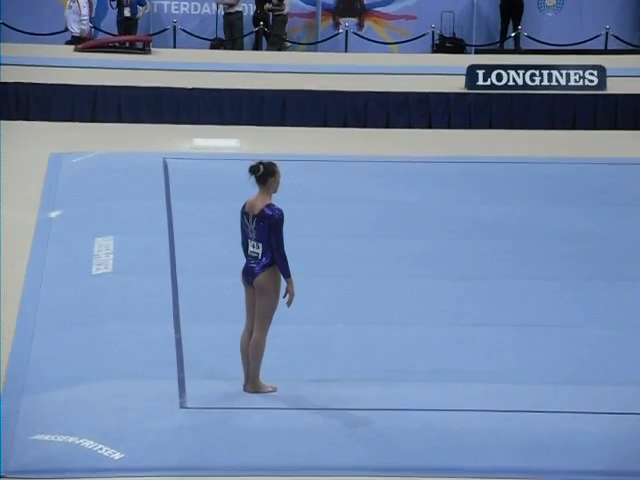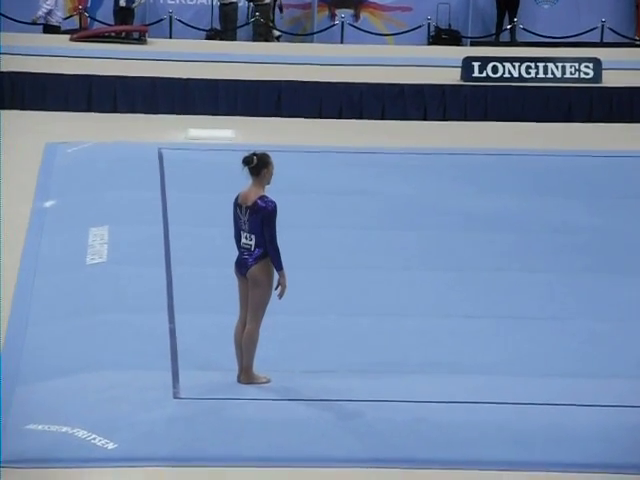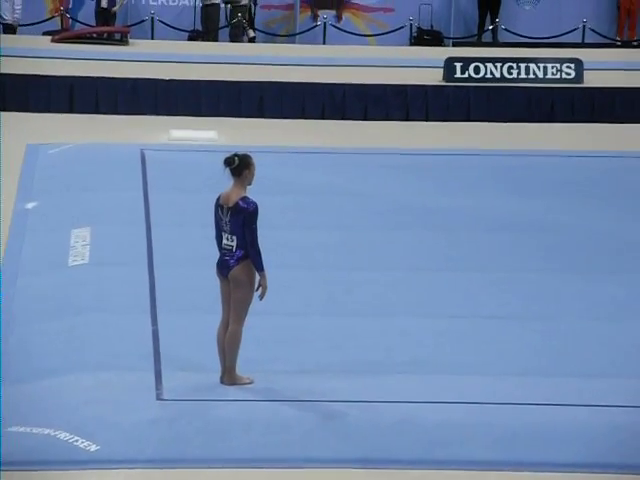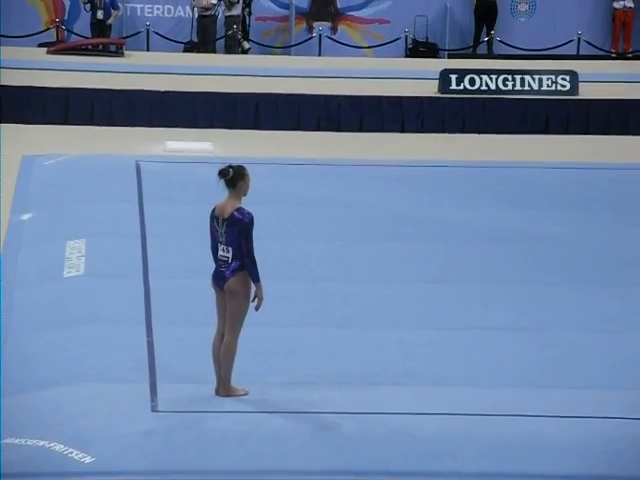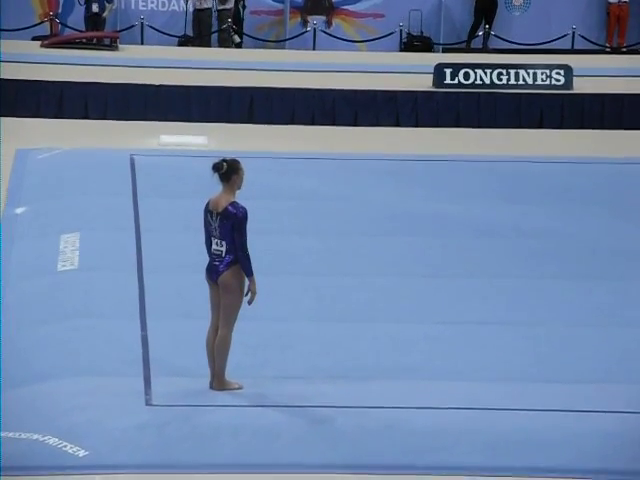
dt=0.7s
person 1, frame 1
left shoulder: (245, 207)
right shoulder: (274, 212)
right elbow: (278, 250)
right wrist: (289, 281)
left hip: (248, 270)
right hip: (266, 274)
left knee: (249, 327)
right knee: (260, 330)
left ankle: (248, 379)
right ankle: (254, 382)
person 1, frame 2
left shoulder: (238, 198)
right shoulder: (267, 205)
left elbow: (237, 234)
right elbow: (271, 242)
right wrist: (281, 274)
left hip: (241, 262)
right hip: (259, 266)
left knee: (243, 318)
right knee: (253, 322)
left ankle: (242, 370)
right ankle: (247, 373)
person 1, frame 3
left shoulder: (220, 199)
right shoulder: (249, 205)
left elbow: (218, 236)
right elbow: (252, 244)
right wrist: (262, 275)
left hip: (223, 263)
right hip: (241, 267)
left knee: (225, 319)
right knee: (236, 323)
left ankle: (225, 371)
right ankle: (231, 374)
person 1, frame 4
left shoulder: (215, 211)
right shoulder: (244, 217)
left elbow: (213, 247)
right elbow: (248, 254)
right wrist: (258, 286)
left hip: (218, 275)
right hip: (236, 278)
left knee: (221, 331)
right knee: (231, 335)
left ankle: (220, 383)
right ankle: (226, 386)
person 1, frame 5
left shoulder: (209, 205)
right shoulder: (238, 211)
left elbow: (208, 241)
right elbow: (242, 248)
right wrist: (251, 280)
left hip: (212, 269)
right hip: (230, 272)
left knee: (215, 325)
right knee: (225, 328)
left ankle: (214, 377)
right ankle: (220, 380)
